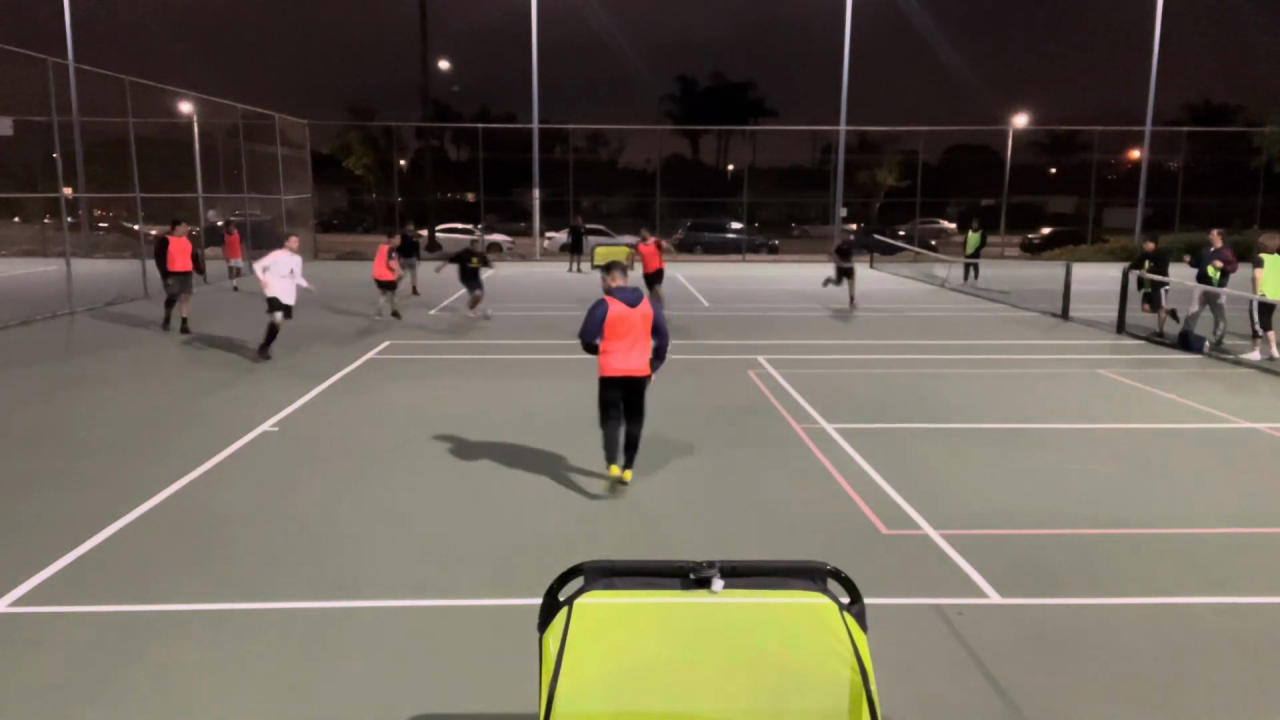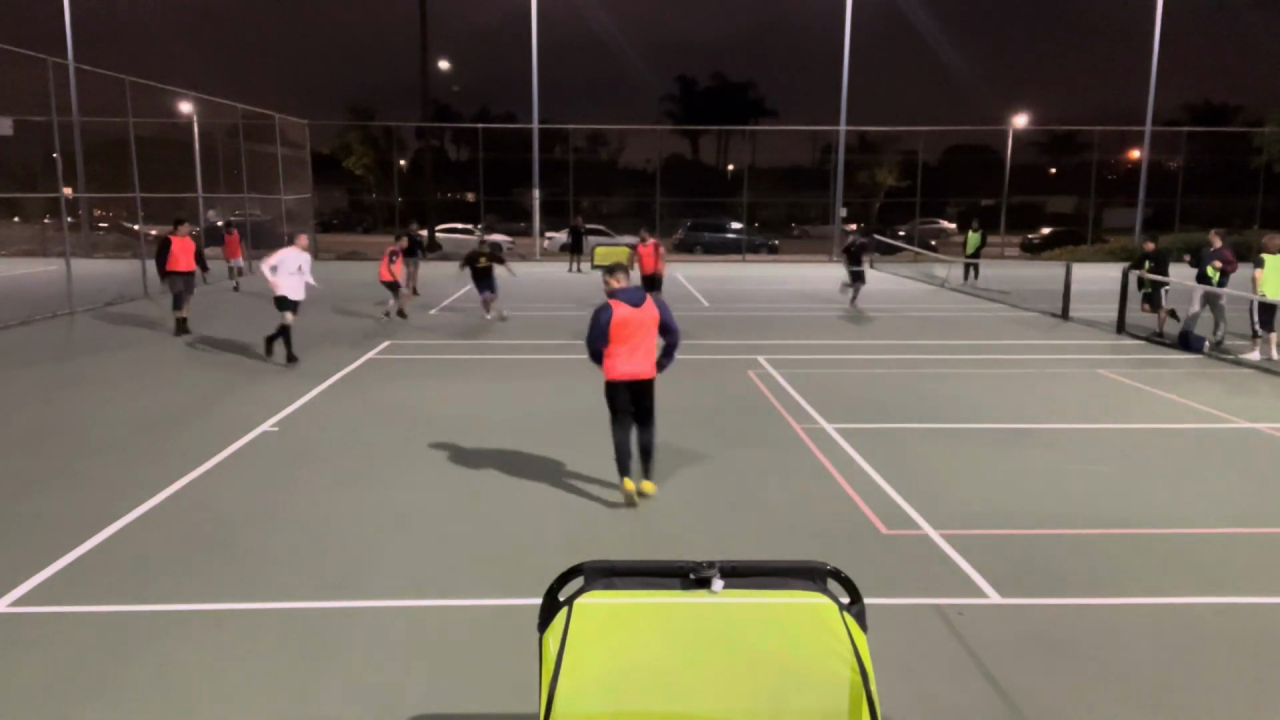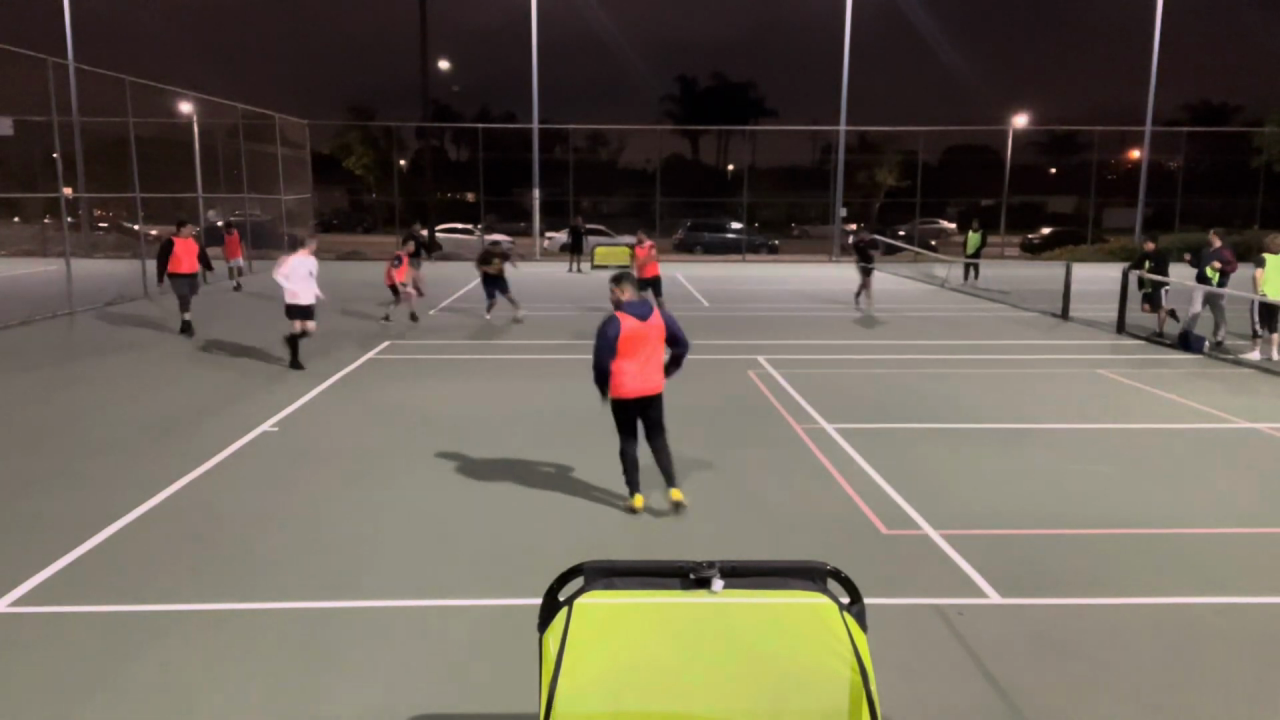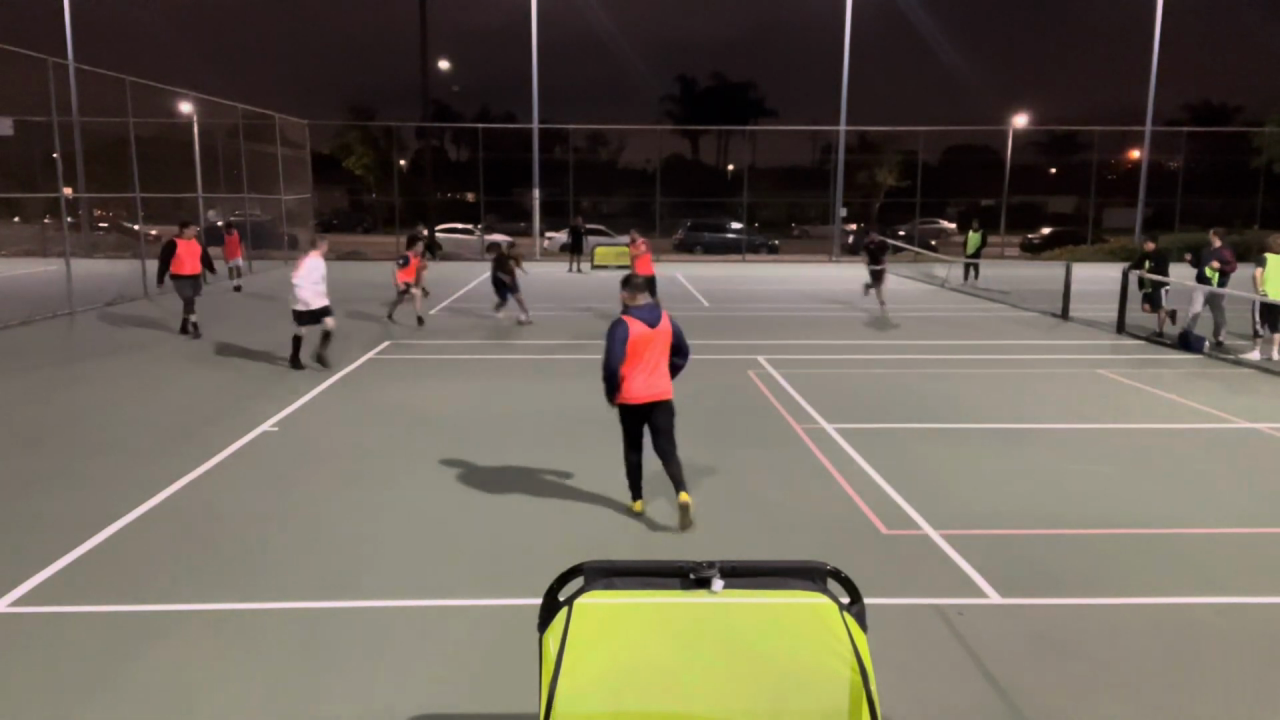
dt=0.1s
person 1, frame 1
left shoulder: (602, 306)
right shoulder: (648, 304)
left elbow: (586, 339)
right elbow: (662, 337)
left wrist: (599, 351)
right wrist: (653, 365)
left hip: (611, 373)
right hip: (640, 372)
left knee: (611, 421)
right knee: (634, 421)
left ankle: (613, 467)
right ankle: (627, 469)
person 1, frame 2
left shoulder: (606, 310)
right shoulder: (654, 304)
left elbow: (594, 347)
right elbow: (672, 335)
left wrist: (605, 362)
right wrist: (660, 364)
left hip: (618, 377)
right hip: (646, 375)
left knee: (621, 429)
right knee: (645, 426)
left ankle: (627, 482)
right ankle: (647, 481)
person 1, frame 3
left shoulder: (613, 323)
right shoulder: (659, 315)
left elbow: (601, 363)
right elbow: (682, 346)
left wrist: (603, 389)
right wrist: (666, 372)
left hip: (623, 392)
right hip: (653, 389)
left knee: (628, 443)
right knee: (658, 439)
left ankle: (635, 497)
right ankle: (674, 490)
person 1, frame 4
left shoulder: (621, 326)
right shoulder: (666, 320)
left elbow: (611, 367)
right elbow: (682, 353)
left wrist: (611, 394)
left hip: (630, 397)
right hip: (662, 395)
left knee: (633, 449)
right knee: (667, 449)
left ankle: (637, 501)
right ankle: (682, 495)
